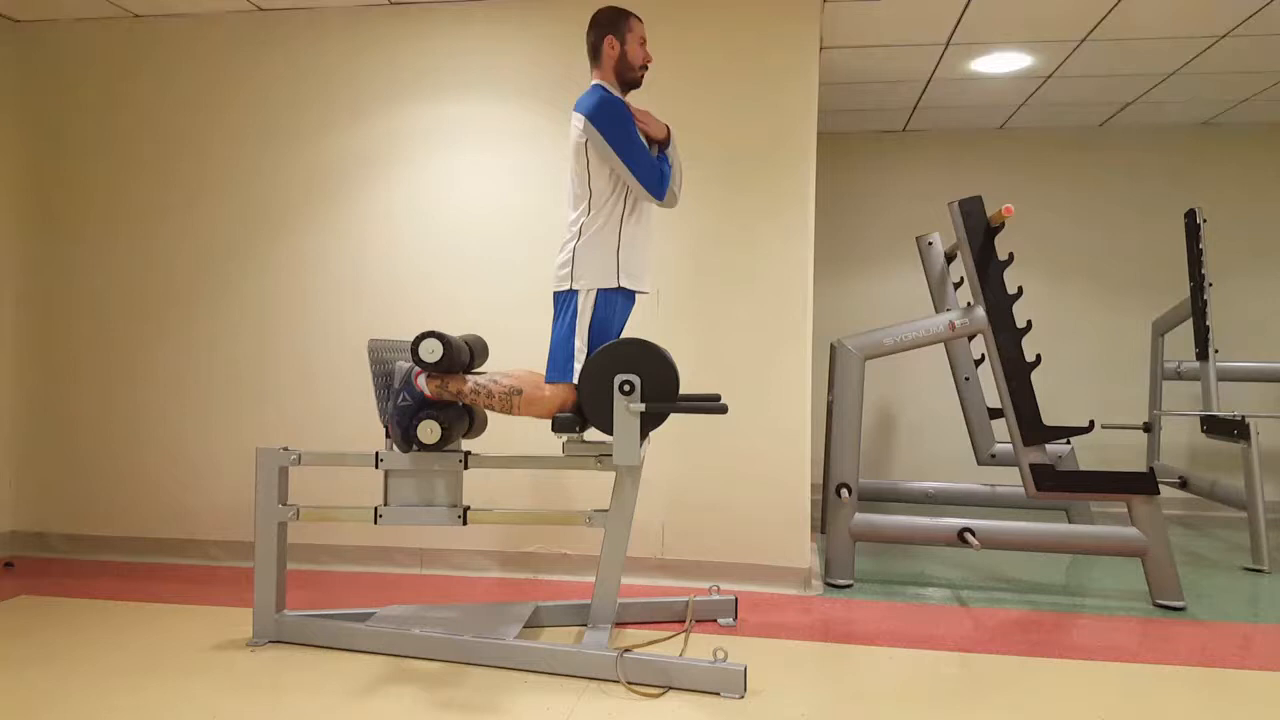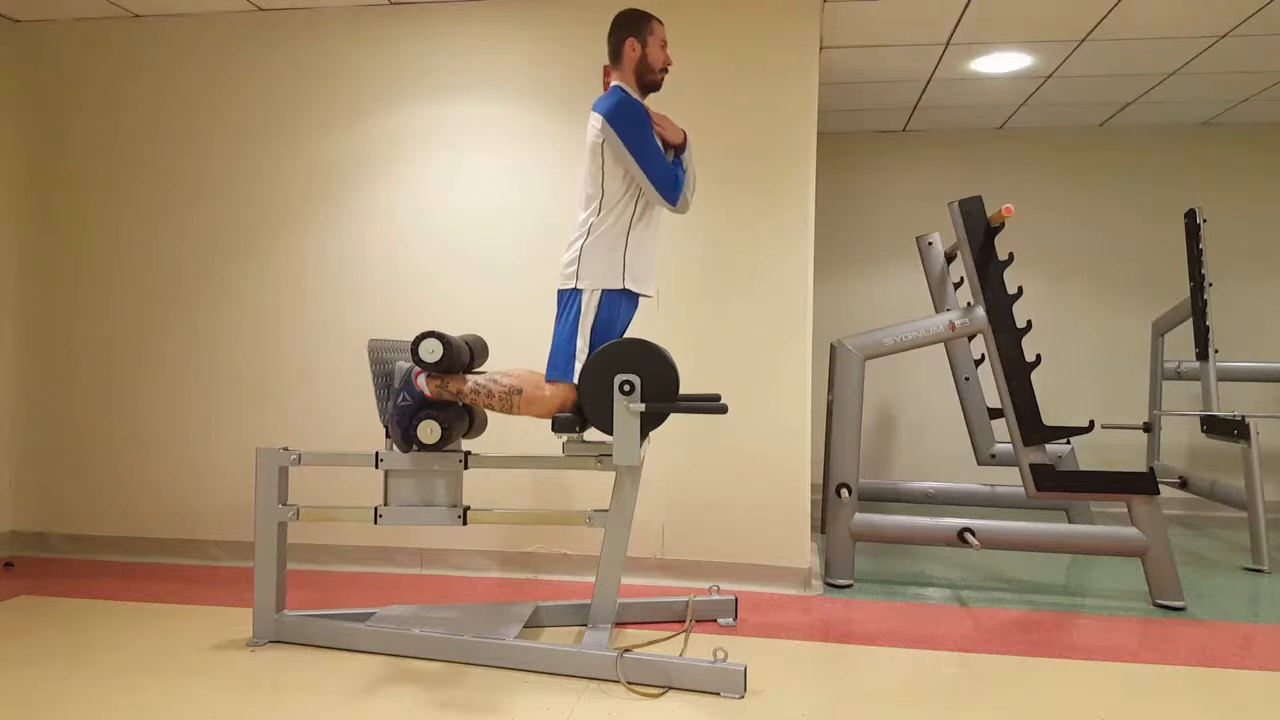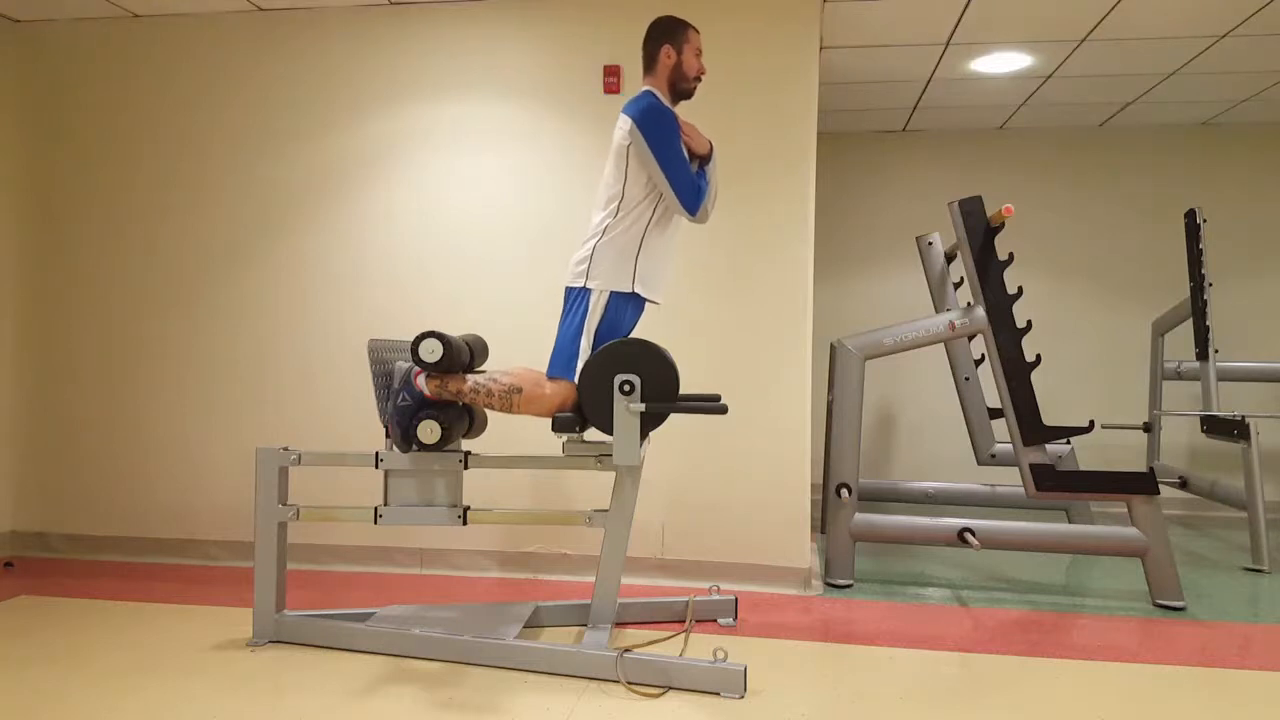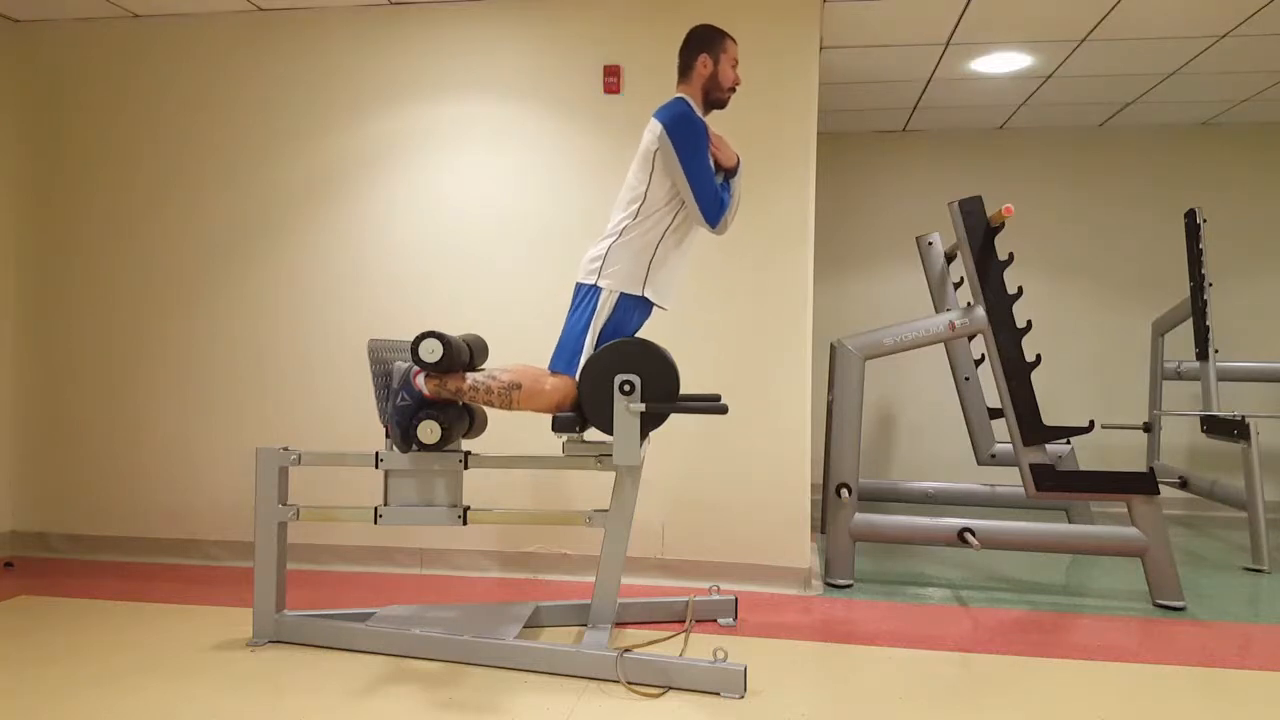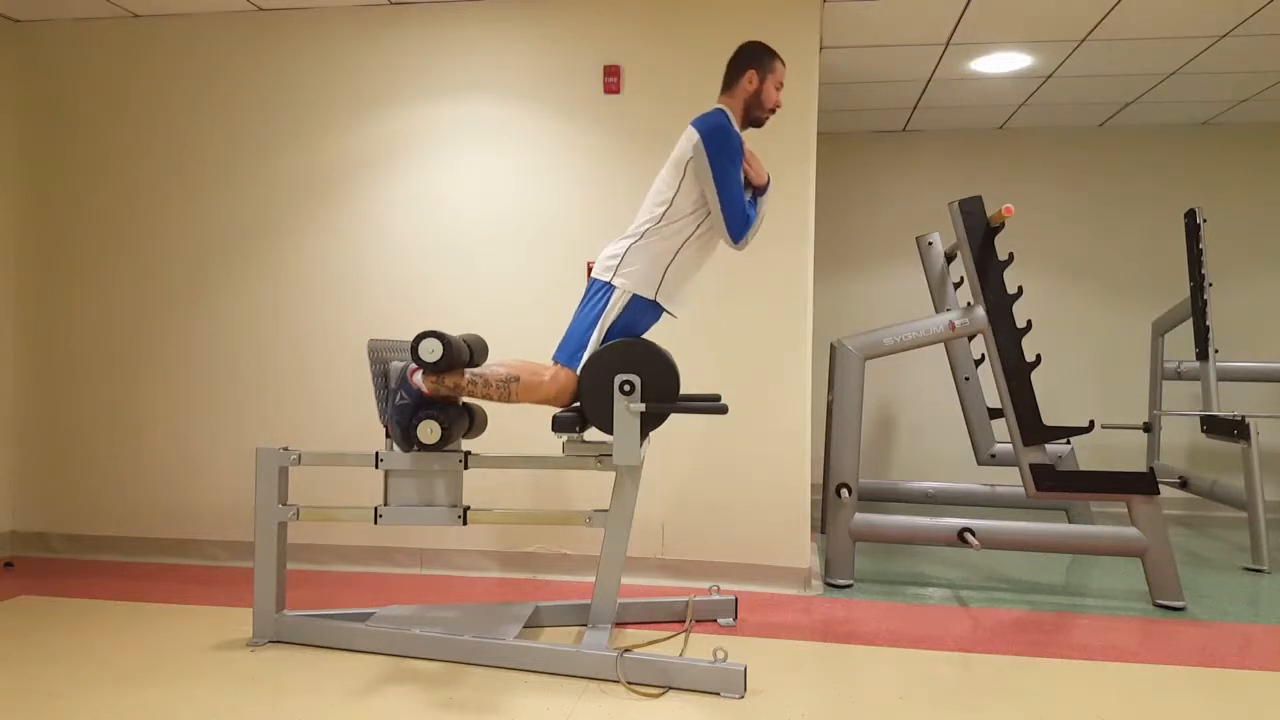
dt=0.5s
person 1, frame 1
left shoulder: (612, 110)
right shoulder: (604, 106)
left elbow: (671, 192)
right elbow: (660, 190)
left wrist: (663, 139)
right wrist: (661, 145)
left hip: (607, 276)
right hip: (594, 278)
left knee: (561, 388)
right knee: (559, 395)
left ankle: (432, 381)
right ankle: (423, 383)
person 1, frame 2
left shoulder: (628, 112)
right shoulder: (623, 108)
left elbow: (681, 199)
right elbow: (672, 195)
left wrist: (678, 144)
right wrist: (674, 153)
left hip: (613, 278)
right hip: (600, 278)
left knee: (559, 387)
right knee: (560, 396)
left ankle: (443, 381)
right ankle: (425, 384)
person 1, frame 3
left shoulder: (657, 118)
right shoulder: (652, 113)
left elbow: (702, 208)
right elbow: (692, 204)
left wrist: (703, 154)
right wrist: (699, 162)
left hip: (621, 281)
right hip: (607, 280)
left knee: (561, 388)
right knee: (560, 395)
left ankle: (435, 381)
right ankle: (424, 383)
person 1, frame 4
left shoulder: (686, 126)
right shoulder: (683, 120)
left elbow: (719, 220)
right elbow: (713, 216)
left wrist: (729, 168)
right wrist: (724, 171)
left hip: (629, 284)
right hip: (617, 281)
left knee: (562, 384)
right knee: (560, 391)
left ankle: (436, 381)
right ankle: (422, 382)
person 1, frame 5
left shoulder: (719, 136)
right shoulder: (719, 131)
left elbow: (740, 233)
right elbow: (735, 232)
left wrist: (759, 186)
right wrist: (755, 191)
left hip: (640, 287)
right hip: (631, 282)
left knee: (565, 382)
right knee: (559, 384)
left ankle: (433, 378)
right ankle: (422, 381)
